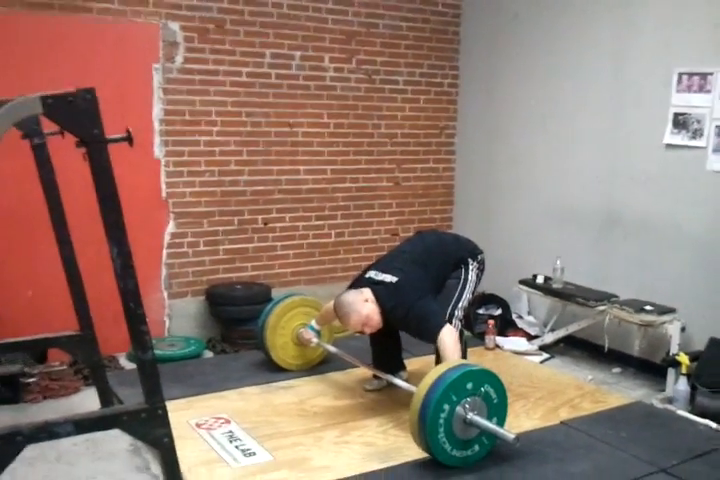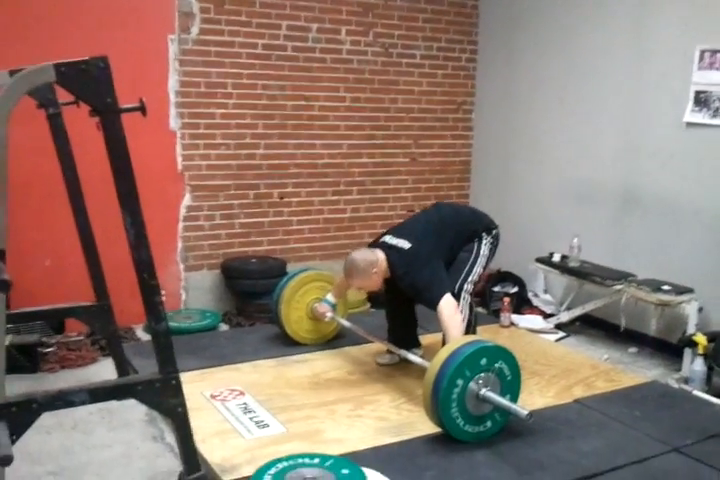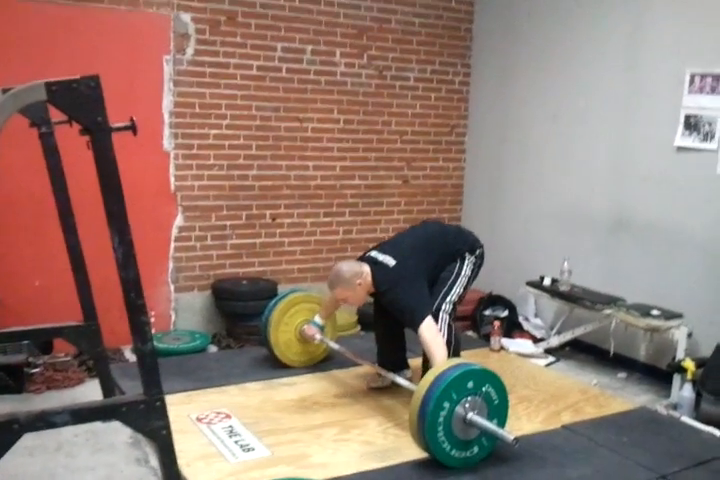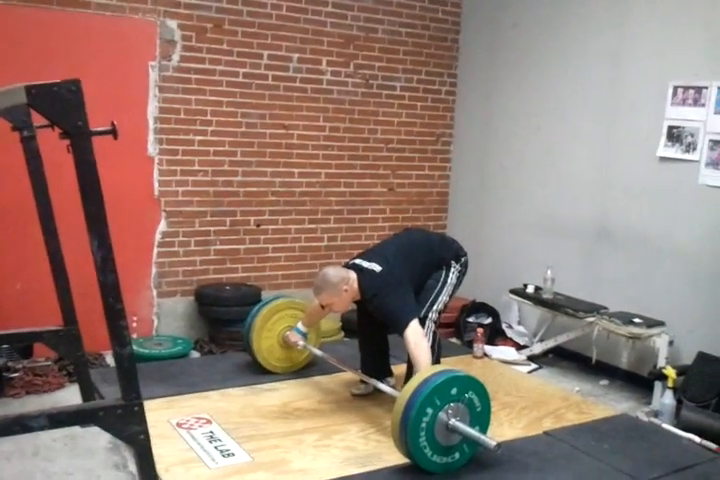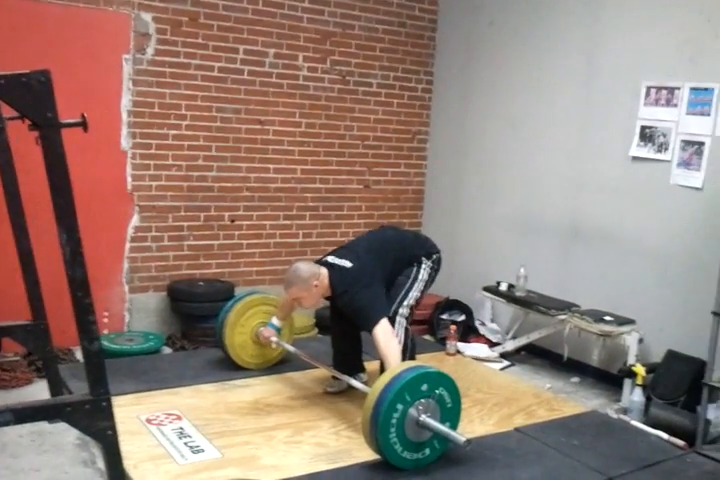
dt=0.3s
person 1, frame 1
left shoulder: (402, 300)
right shoulder: (359, 292)
left elbow: (448, 335)
right elbow: (335, 307)
right wrist: (313, 328)
left hip: (464, 260)
right hip: (428, 251)
left knee: (447, 318)
right knee: (382, 318)
right ankle: (391, 370)
person 1, frame 2
left shoulder: (412, 268)
right shoulder: (375, 254)
left elbow: (448, 307)
right elbow: (350, 274)
right wrist: (329, 301)
left hip: (478, 234)
right hip: (443, 225)
left knee: (458, 292)
right knee: (394, 288)
right ankle: (405, 346)
person 1, frame 3
left shoulder: (396, 284)
right shoulder: (361, 269)
left elbow: (428, 331)
right elbow: (335, 296)
right wrist: (317, 323)
left hip: (463, 252)
right hip: (430, 246)
left knee: (438, 312)
right knee: (386, 307)
right ankle: (395, 368)
person 1, frame 4
left shoulder: (383, 291)
right shoulder: (345, 276)
left elbow: (414, 336)
right elbow: (319, 305)
right wrist: (300, 330)
left hip: (447, 260)
right hip: (413, 255)
left knee: (422, 319)
right knee: (369, 314)
right ankle: (378, 376)
person 1, frame 5
left shoulder: (353, 287)
right shoulder: (317, 273)
left elbow: (383, 333)
right elbow: (290, 298)
right wrist: (274, 325)
left hip: (421, 258)
right hip: (386, 254)
left knee: (394, 315)
right knee: (342, 311)
right ankle: (351, 372)
